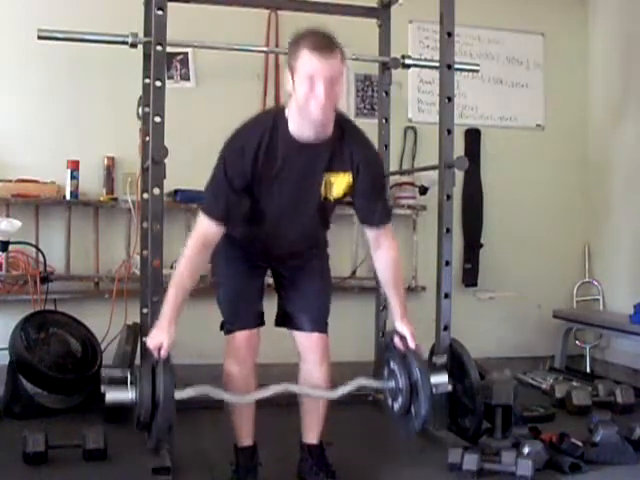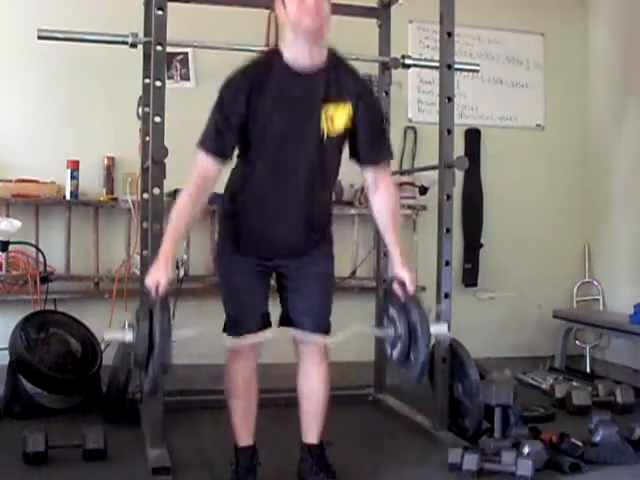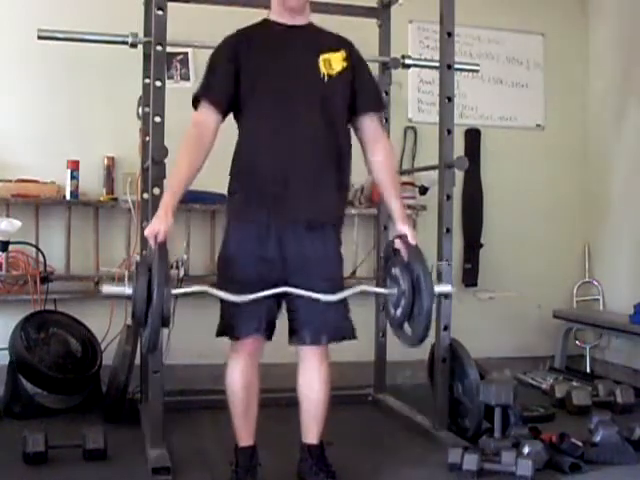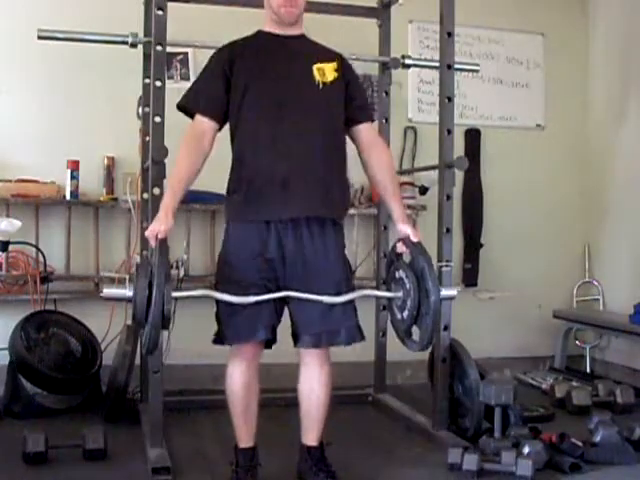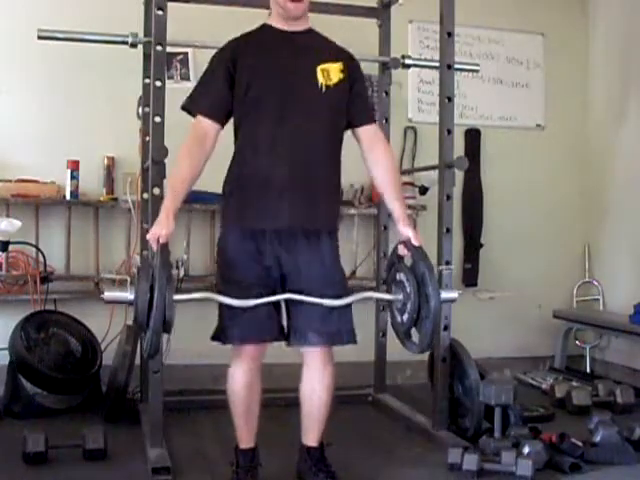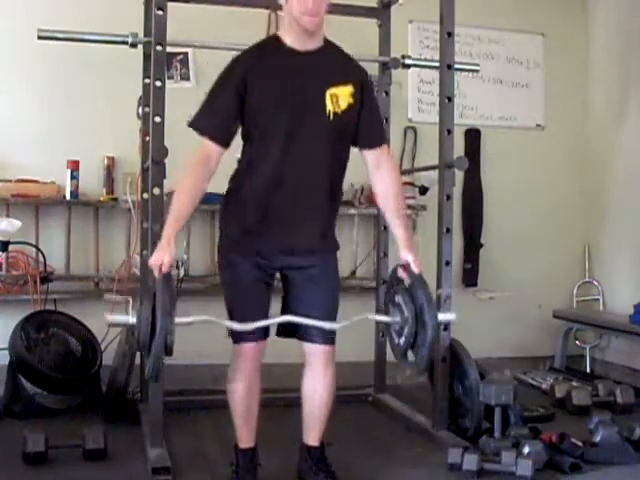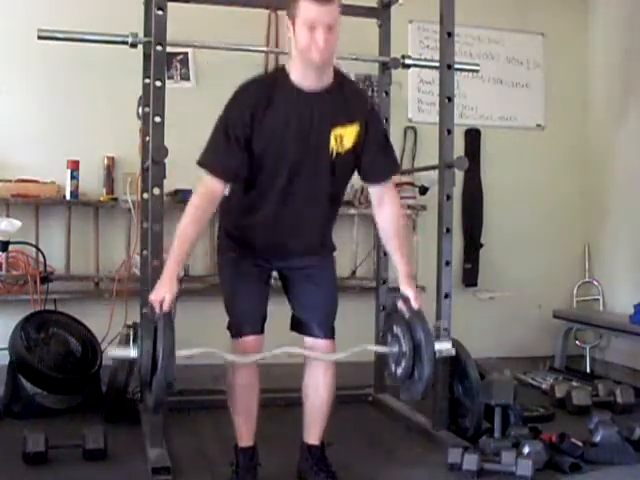
dt=0.2s
person 1, frame 1
left shoulder: (357, 151)
right shoulder: (251, 142)
left elbow: (381, 240)
right elbow: (204, 236)
left wrist: (400, 316)
right wrist: (167, 319)
left hip: (305, 249)
right hip: (241, 246)
left knee: (315, 346)
right knee: (242, 343)
person 1, frame 2
left shoulder: (353, 89)
right shoulder: (248, 83)
left elbow: (379, 179)
right elbow: (203, 173)
left wrist: (398, 260)
right wrist: (166, 256)
left hip: (310, 242)
right hip: (244, 238)
left knee: (313, 345)
right knee: (245, 345)
person 1, frame 3
left shoulder: (341, 52)
right shoulder: (242, 46)
left elbow: (373, 135)
right elbow: (204, 125)
left wrist: (399, 216)
right wrist: (166, 207)
left hip: (319, 222)
right hip: (252, 220)
left knee: (315, 344)
right knee: (246, 341)
person 1, frame 4
left shoulder: (333, 63)
right shoulder: (236, 57)
left elbow: (369, 140)
right elbow: (200, 133)
left wrist: (399, 217)
right wrist: (167, 209)
left hip: (319, 223)
right hip: (252, 220)
left knee: (316, 348)
right knee: (246, 347)
person 1, frame 5
left shoulder: (339, 59)
right shoulder: (240, 53)
left elbow: (371, 140)
right elbow: (203, 134)
left wrist: (401, 219)
right wrist: (168, 212)
left hip: (314, 229)
right hip: (249, 225)
left knee: (319, 348)
right knee: (248, 348)
person 1, frame 6
left shoulder: (351, 75)
right shoulder: (250, 67)
left elbow: (379, 160)
right elbow: (207, 155)
left wrist: (403, 242)
right wrist: (169, 236)
left hip: (314, 239)
right hip: (248, 235)
left knee: (321, 350)
right knee: (248, 348)
person 1, frame 7
left shoulder: (357, 107)
right shoulder: (255, 99)
left elbow: (384, 197)
right elbow: (210, 190)
left wrist: (404, 278)
right wrist: (171, 272)
left hip: (312, 245)
right hip: (246, 240)
left knee: (322, 347)
right knee: (247, 345)
